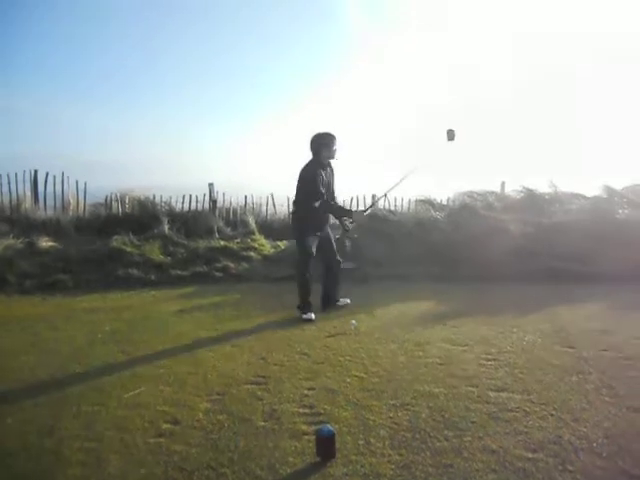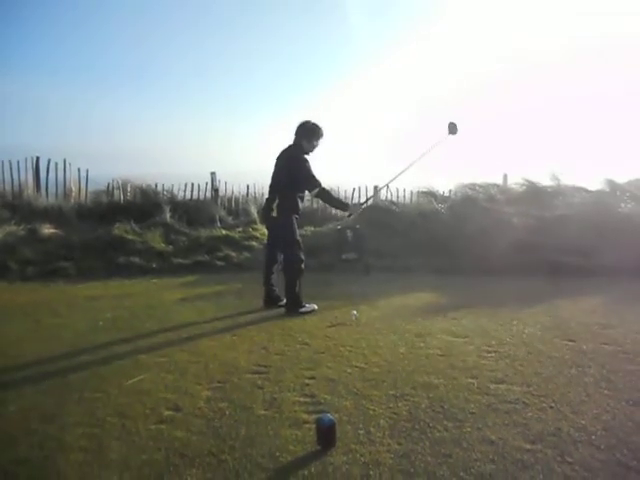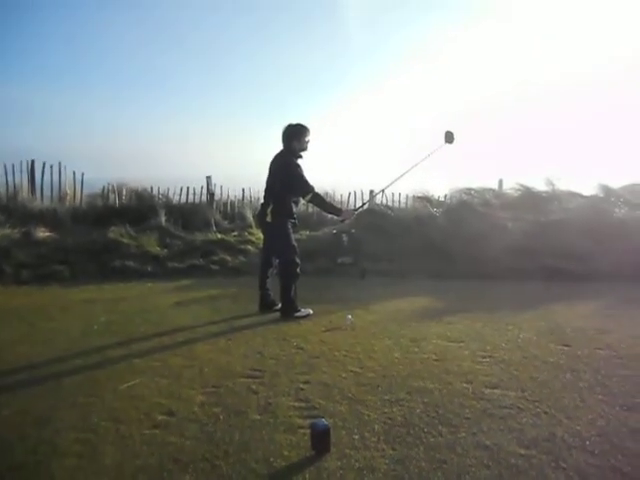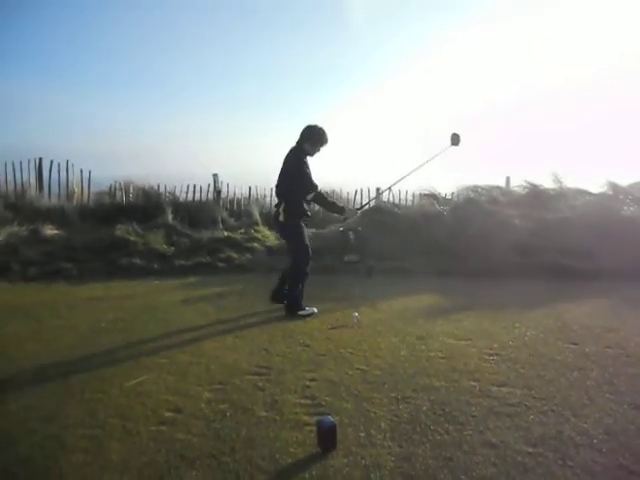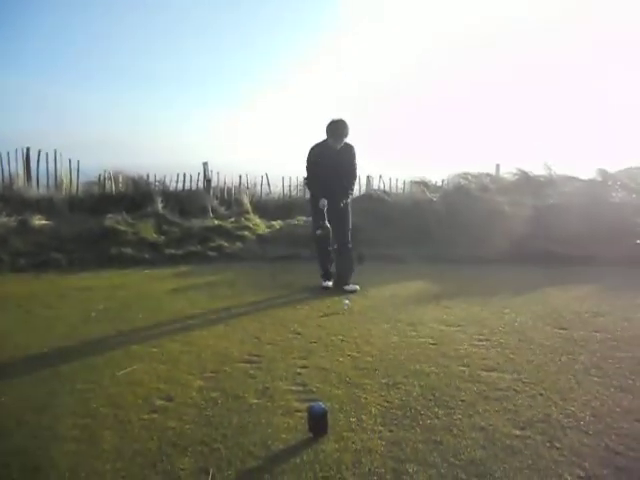
dt=1s
person 1, frame 1
left shoulder: (327, 168)
right shoulder: (311, 172)
left elbow: (330, 197)
right elbow: (321, 202)
left wrist: (342, 218)
right wrist: (349, 214)
left hip: (320, 222)
right hip: (304, 224)
left knee: (333, 261)
right knee: (306, 264)
left ankle: (330, 298)
right ankle: (306, 307)
person 1, frame 2
left shoulder: (288, 154)
right shoulder: (297, 160)
right elbow: (317, 190)
right wrist: (346, 207)
left hip: (274, 211)
right hip: (282, 213)
left knee: (273, 254)
right knee: (295, 257)
left ankle: (272, 297)
right ankle: (294, 303)
person 1, frame 3
left shoulder: (282, 159)
right shoulder: (289, 164)
right elbow: (311, 195)
right wrist: (339, 212)
left hip: (271, 216)
right hip: (278, 218)
left knee: (269, 259)
right knee: (291, 262)
left ankle: (266, 301)
right ankle: (289, 307)
person 1, frame 4
left shoulder: (296, 158)
right shoulder: (297, 162)
right elbow: (314, 194)
right wrist: (342, 210)
left hip: (296, 215)
right hip: (291, 217)
left knee: (299, 258)
right knee: (302, 259)
left ankle: (280, 293)
right ankle: (294, 305)
person 1, frame 5
left shoulder: (349, 150)
right shoulder: (316, 151)
left elbow: (351, 176)
right elbow: (311, 179)
left wrist: (344, 197)
right wrist: (319, 197)
left hip: (341, 200)
right hip: (320, 200)
left knee: (344, 239)
right knee: (322, 239)
left ankle: (344, 280)
right ankle: (327, 275)
